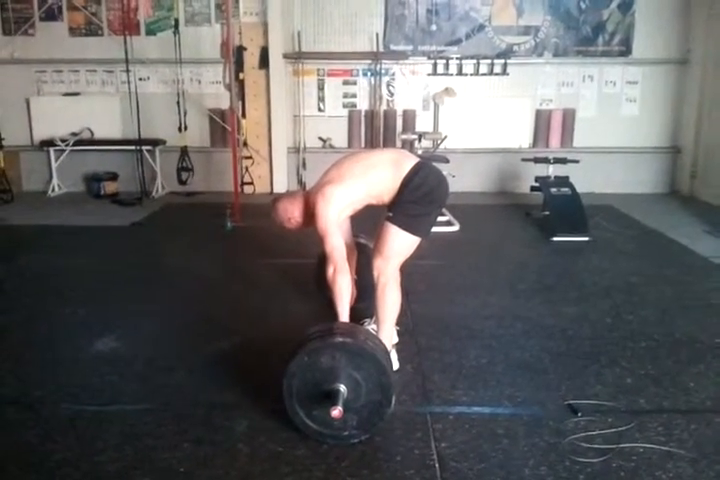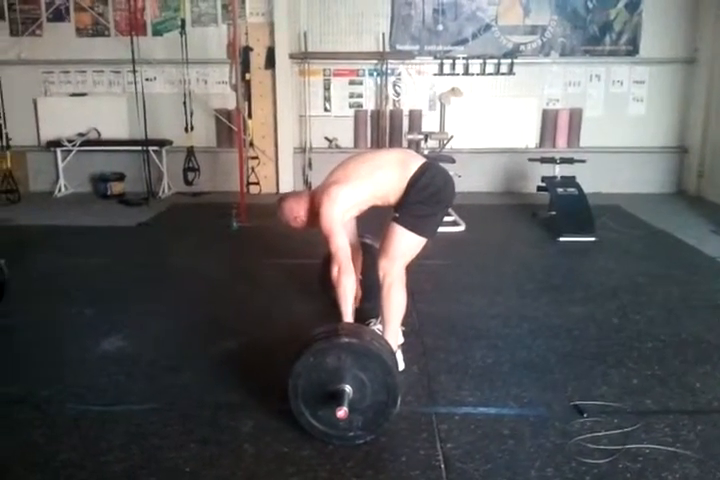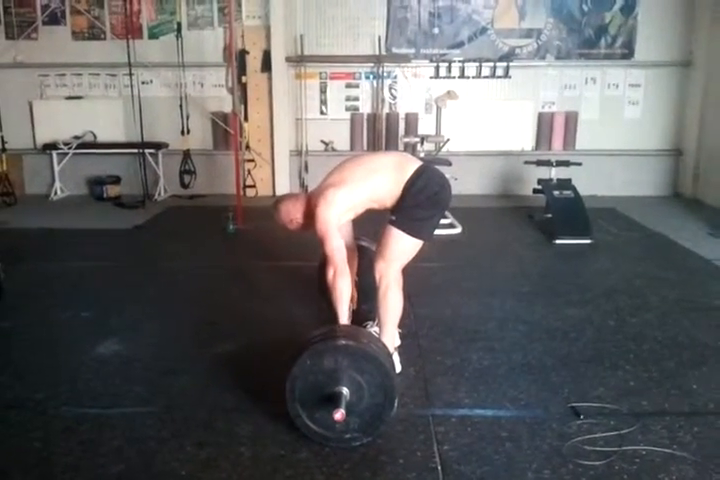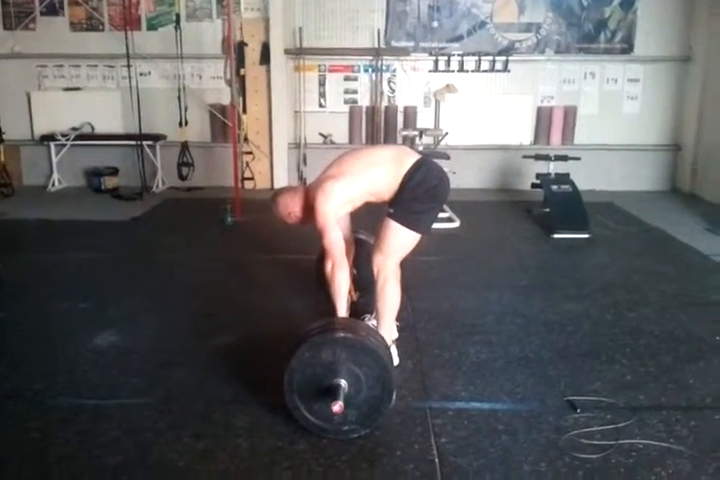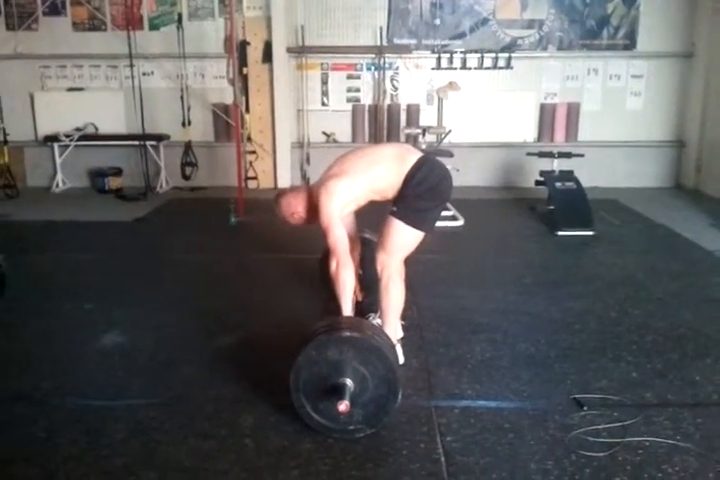
dt=0.2s
person 1, frame 1
left shoulder: (322, 208)
right shoulder: (326, 195)
left elbow: (337, 267)
right elbow: (347, 245)
left wrist: (343, 324)
right wrist: (351, 283)
left hip: (421, 187)
right hip: (420, 177)
left knee: (383, 268)
right knee: (384, 262)
right ankle: (384, 327)
person 1, frame 2
left shoulder: (327, 208)
right shoulder: (332, 195)
left elbow: (342, 268)
right elbow: (352, 245)
left wrist: (347, 324)
right wrist: (356, 284)
left hip: (427, 187)
right hip: (427, 177)
left knee: (388, 268)
right knee: (390, 262)
left ankle: (390, 352)
right ankle: (389, 327)
person 1, frame 3
left shoulder: (323, 211)
right shoulder: (328, 197)
left elbow: (337, 270)
right elbow: (348, 247)
left wrist: (343, 327)
right wrist: (351, 287)
left hip: (424, 190)
right hip: (422, 179)
left knee: (385, 271)
right knee: (387, 265)
right ankle: (386, 329)
person 1, frame 4
left shoulder: (322, 203)
right shoulder: (326, 190)
left elbow: (336, 263)
right elbow: (346, 240)
left wrist: (341, 319)
right wrist: (348, 280)
left hip: (423, 184)
right hip: (422, 173)
left knee: (383, 264)
right knee: (385, 259)
right ankle: (384, 323)
person 1, frame 5
left shoulder: (326, 202)
right shoulder: (330, 190)
left elbow: (341, 262)
right elbow: (351, 240)
left wrist: (347, 319)
right wrist: (354, 278)
left hip: (424, 182)
right hip: (424, 171)
left knee: (387, 262)
right knee: (389, 257)
right ankle: (389, 322)
